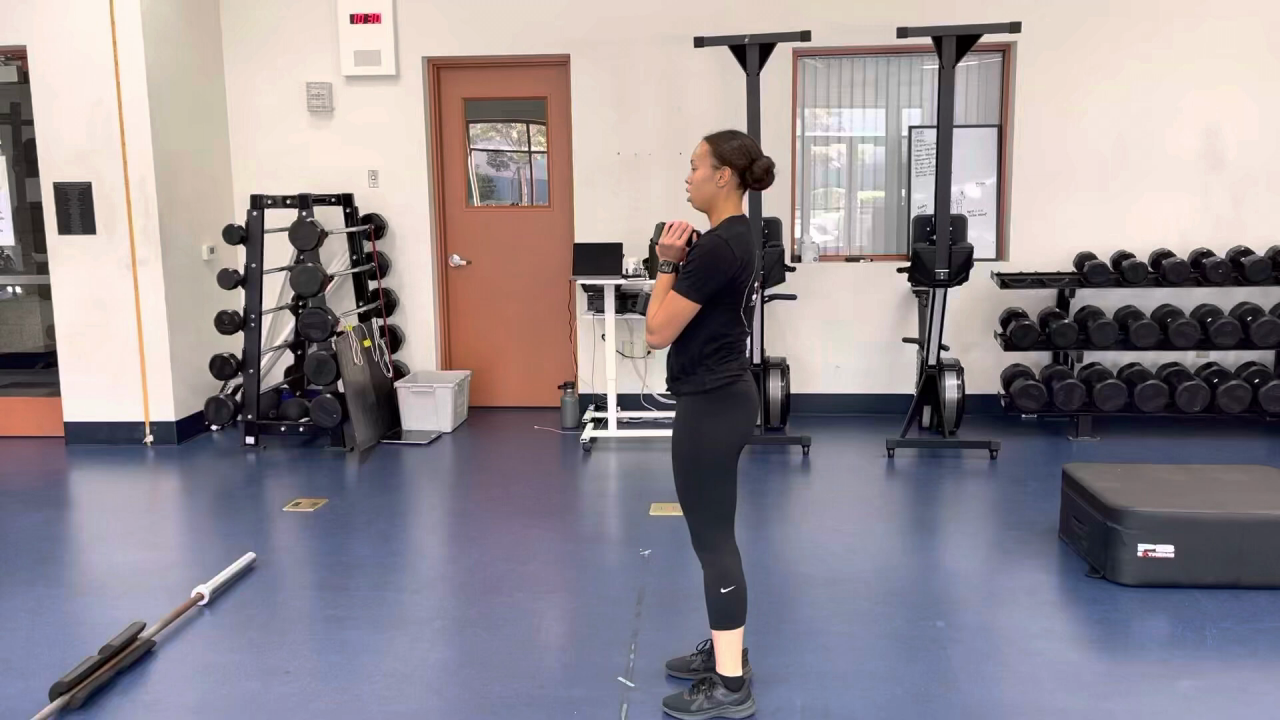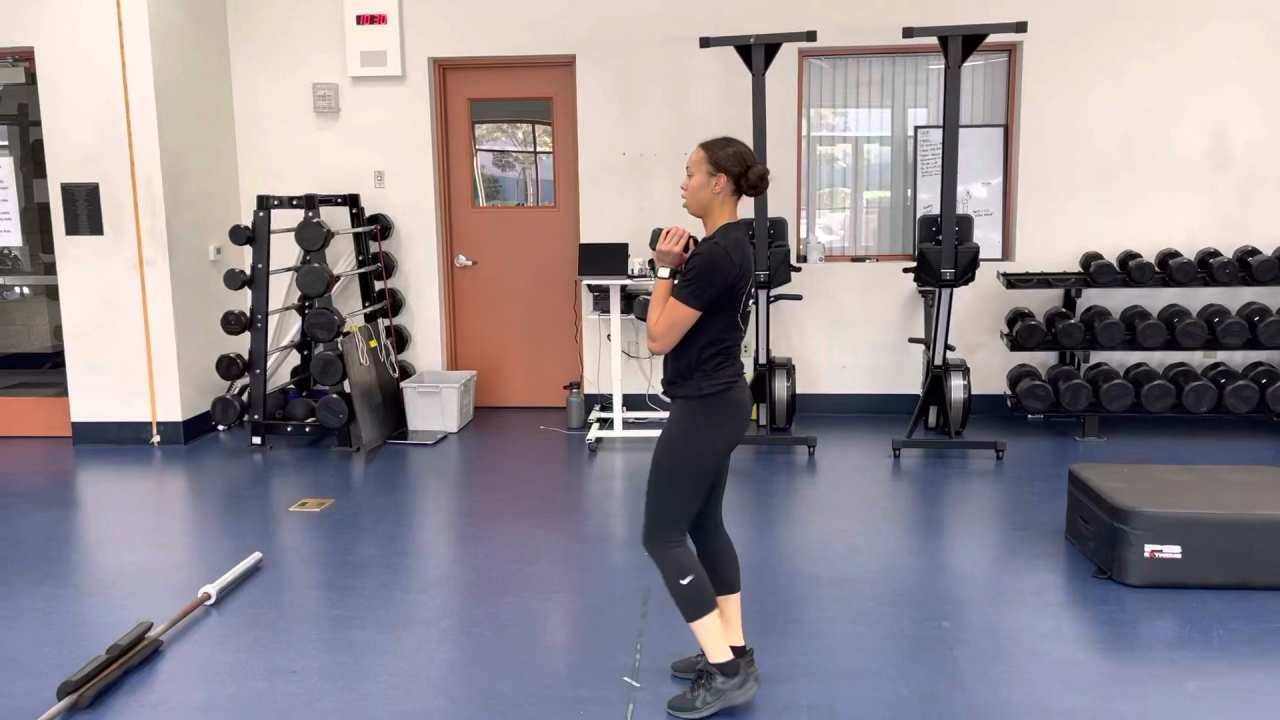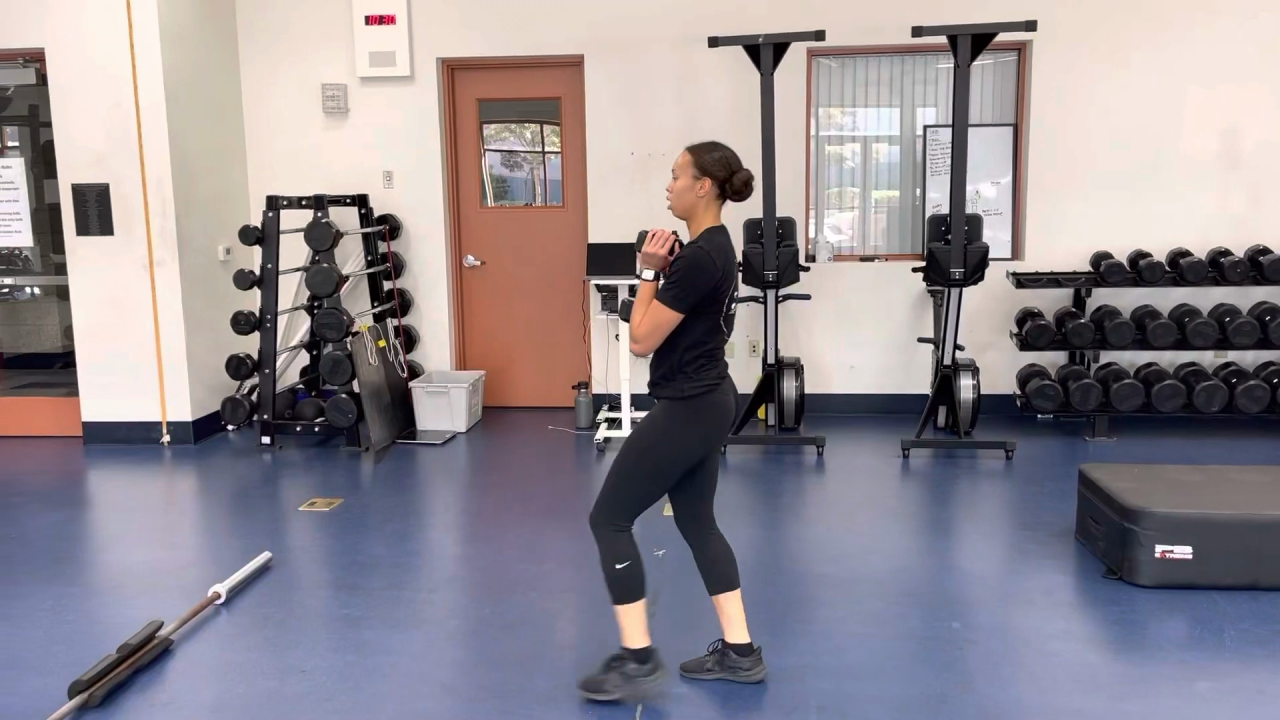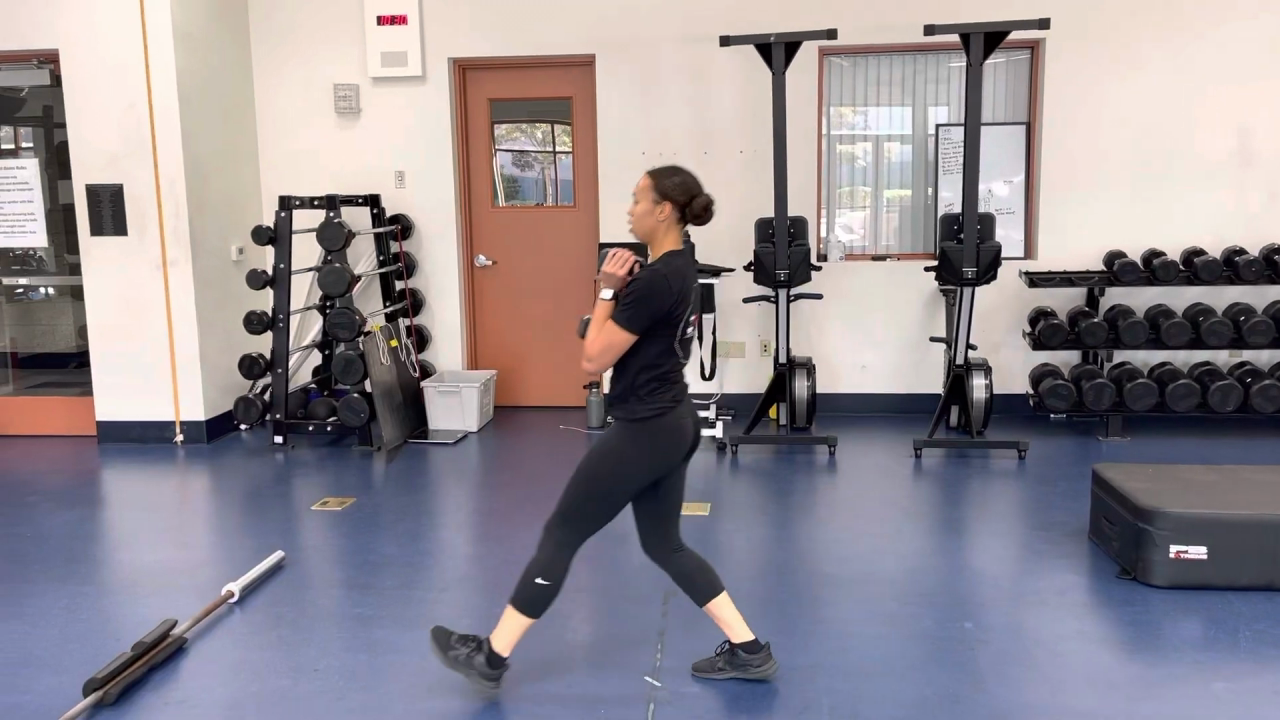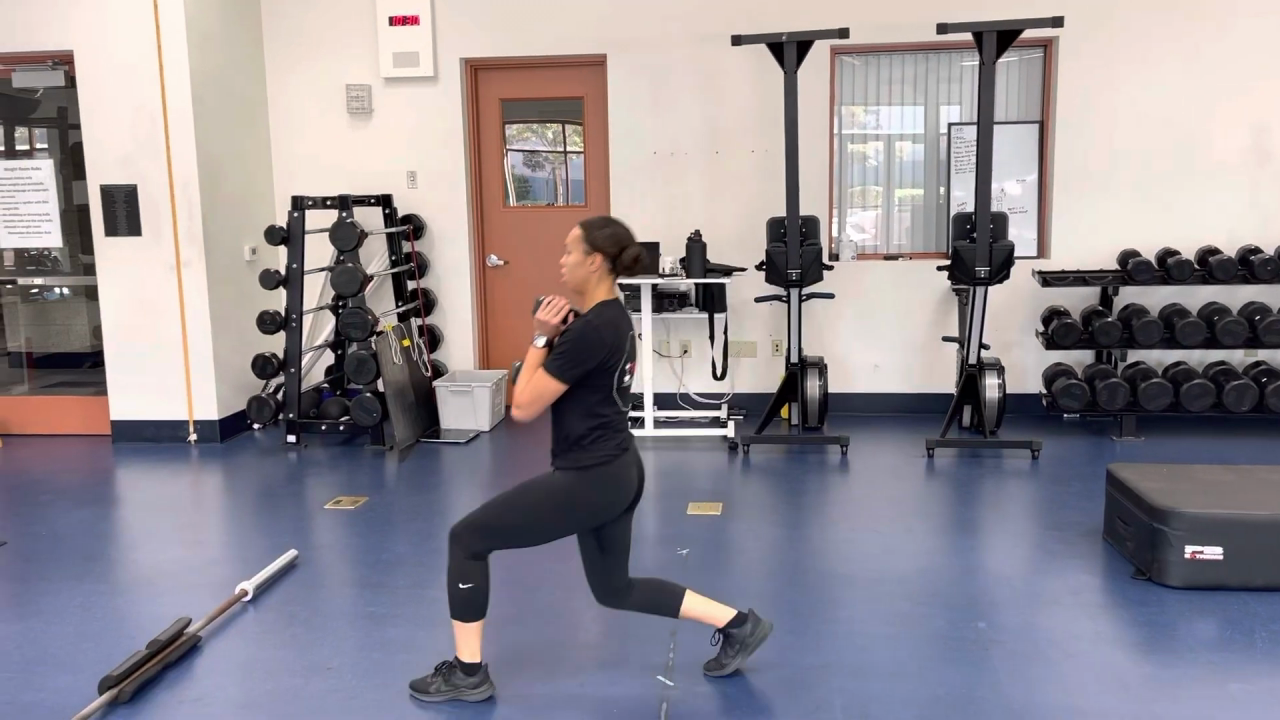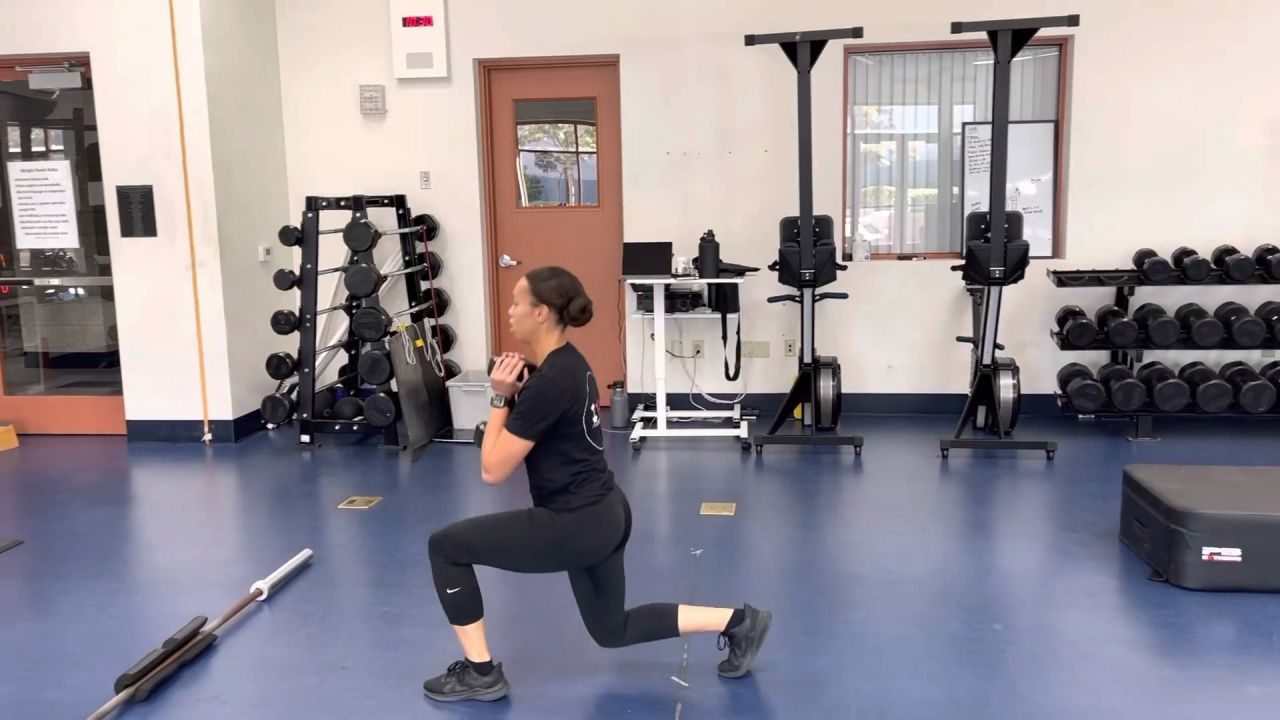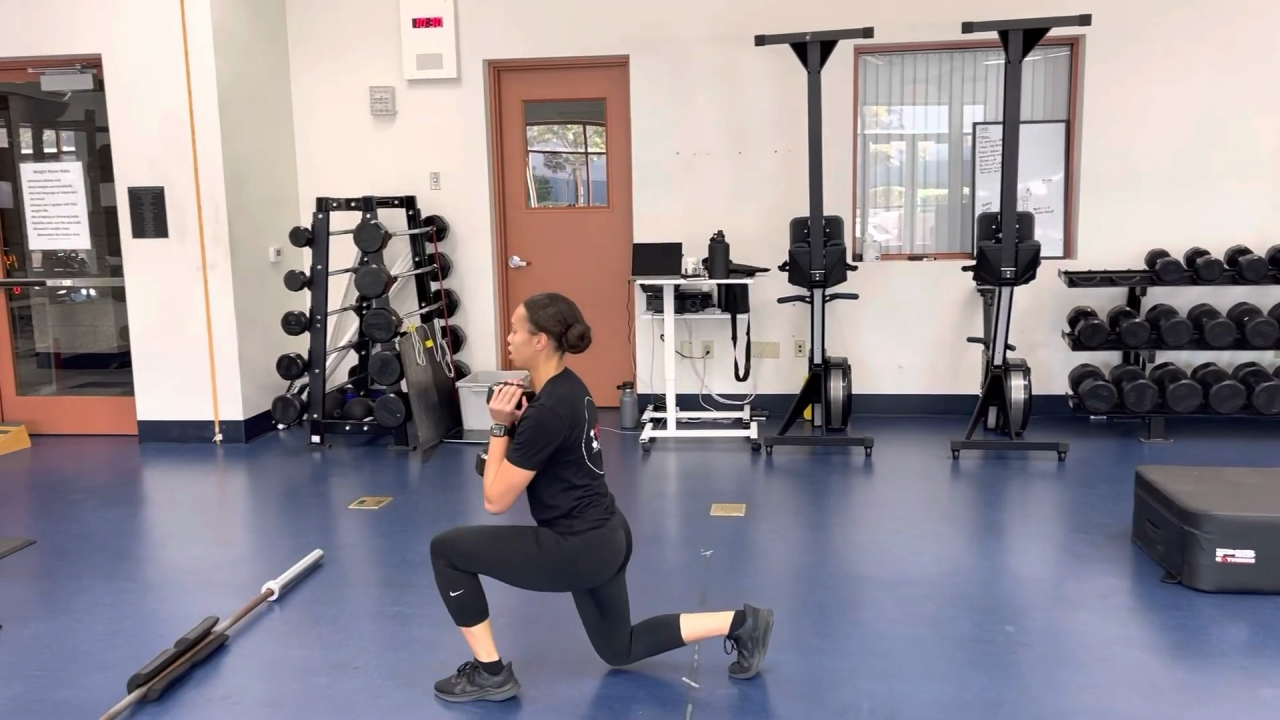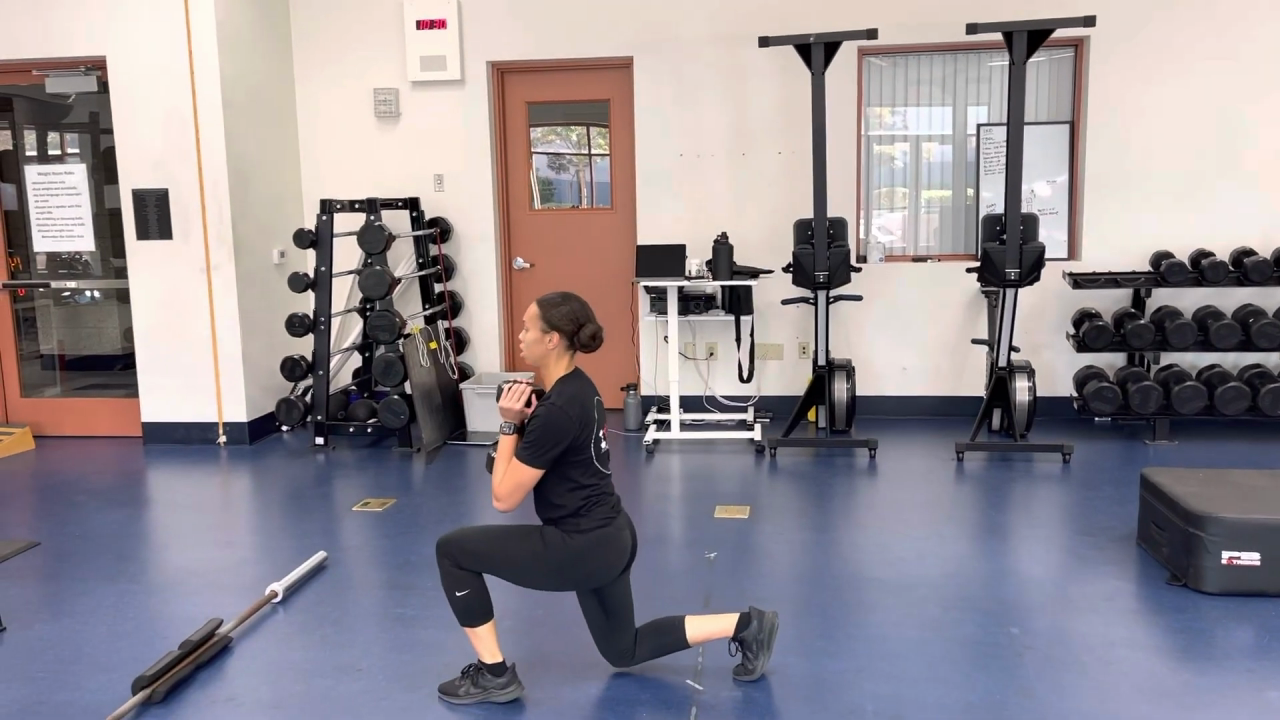
dt=0.3s
person 1, frame 1
left shoulder: (718, 246)
right shoulder: (735, 237)
left elbow: (658, 331)
left wrist: (667, 264)
right wrist: (681, 262)
left hip: (711, 405)
right hip: (726, 396)
left knee: (711, 538)
right knee: (713, 529)
right ankle: (724, 654)
person 1, frame 2
left shoulder: (716, 253)
right shoulder: (731, 243)
left elbow: (659, 338)
left wrist: (665, 269)
right wrist: (677, 267)
left hip: (704, 409)
right hip: (720, 400)
left knee: (663, 536)
right knee: (703, 526)
left ankle: (726, 673)
right ankle: (734, 650)
person 1, frame 3
left shoulder: (698, 257)
right shoulder: (711, 246)
left elbow: (643, 341)
left wrist: (649, 272)
right wrist: (661, 270)
left hip: (686, 408)
right hip: (710, 402)
left knee: (609, 518)
right knee: (696, 524)
left ankle: (637, 658)
right ankle: (738, 649)
person 1, frame 4
left shoulder: (657, 279)
right shoulder: (679, 269)
left elbow: (594, 359)
left wrist: (608, 292)
right wrist: (620, 290)
left hip: (644, 431)
right hip: (673, 423)
left knee: (562, 534)
right knee: (663, 543)
left ankle: (493, 658)
right ankle: (747, 649)
person 1, frame 5
left shoulder: (591, 329)
right shoulder: (610, 317)
left elbow: (523, 408)
left wrist: (542, 339)
right wrist: (556, 338)
left hip: (588, 480)
right hip: (616, 473)
left knee: (467, 538)
right knee: (613, 588)
left ankle: (467, 671)
right ankle: (738, 624)
person 1, frame 6
left shoulder: (549, 382)
right shoulder: (567, 364)
left elbow: (494, 470)
left wrist: (500, 398)
right wrist: (514, 396)
left hip: (575, 524)
right hip: (605, 515)
left knee: (445, 546)
right knee: (612, 628)
left ankle: (480, 671)
right ankle: (738, 623)
person 1, frame 7
left shoulder: (548, 411)
right shoulder: (567, 388)
left elbow: (496, 500)
left wrist: (500, 427)
right wrist: (515, 423)
left hip: (577, 548)
right hip: (604, 538)
left knee: (447, 550)
right knee: (620, 648)
left ankle: (489, 672)
right ankle: (742, 623)
person 1, frame 8
left shoulder: (558, 411)
right shoulder: (576, 388)
left elbow: (505, 497)
left wrist: (509, 426)
right wrist: (523, 423)
left hip: (583, 546)
right hip: (609, 539)
left knee: (453, 551)
right knee: (624, 650)
left ankle: (493, 673)
right ankle: (747, 626)
